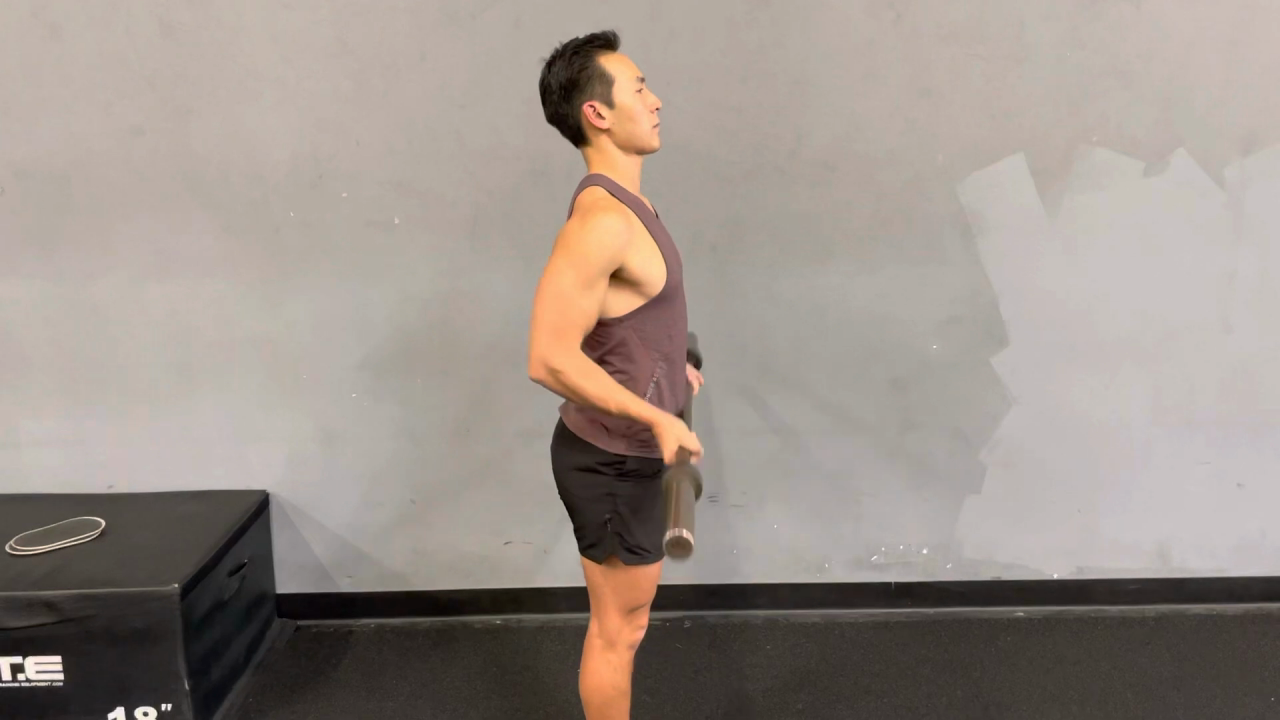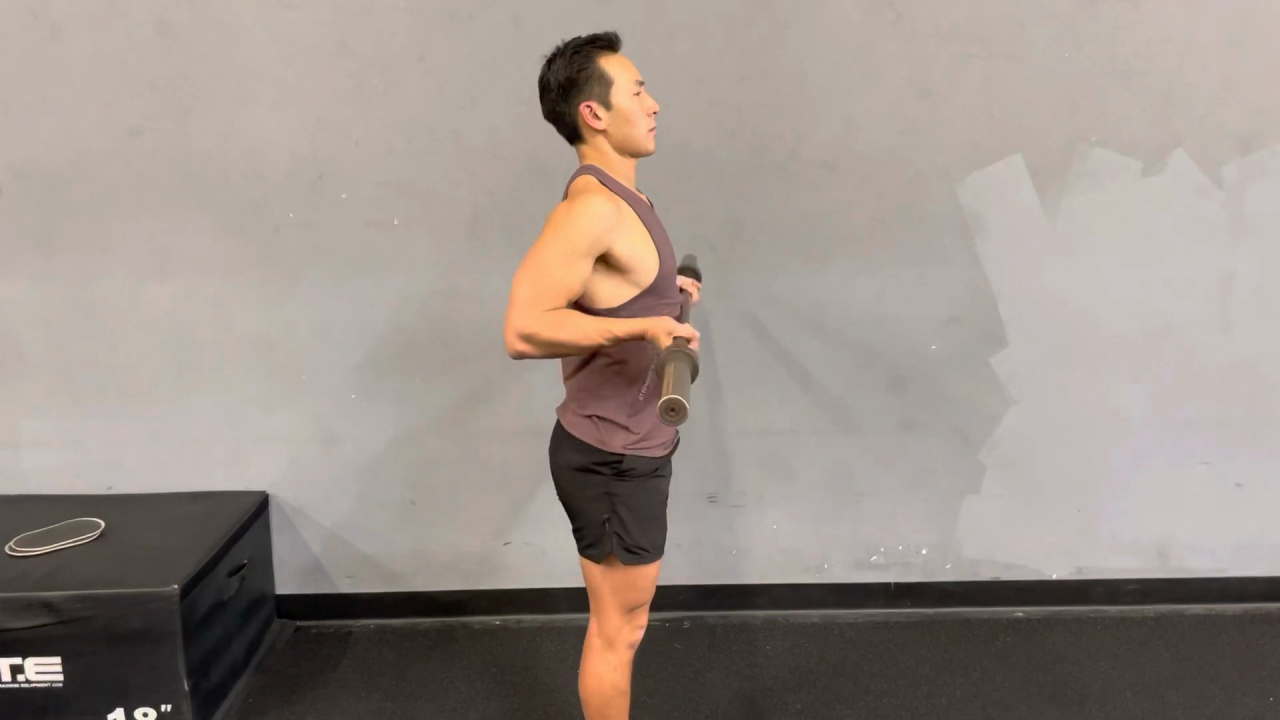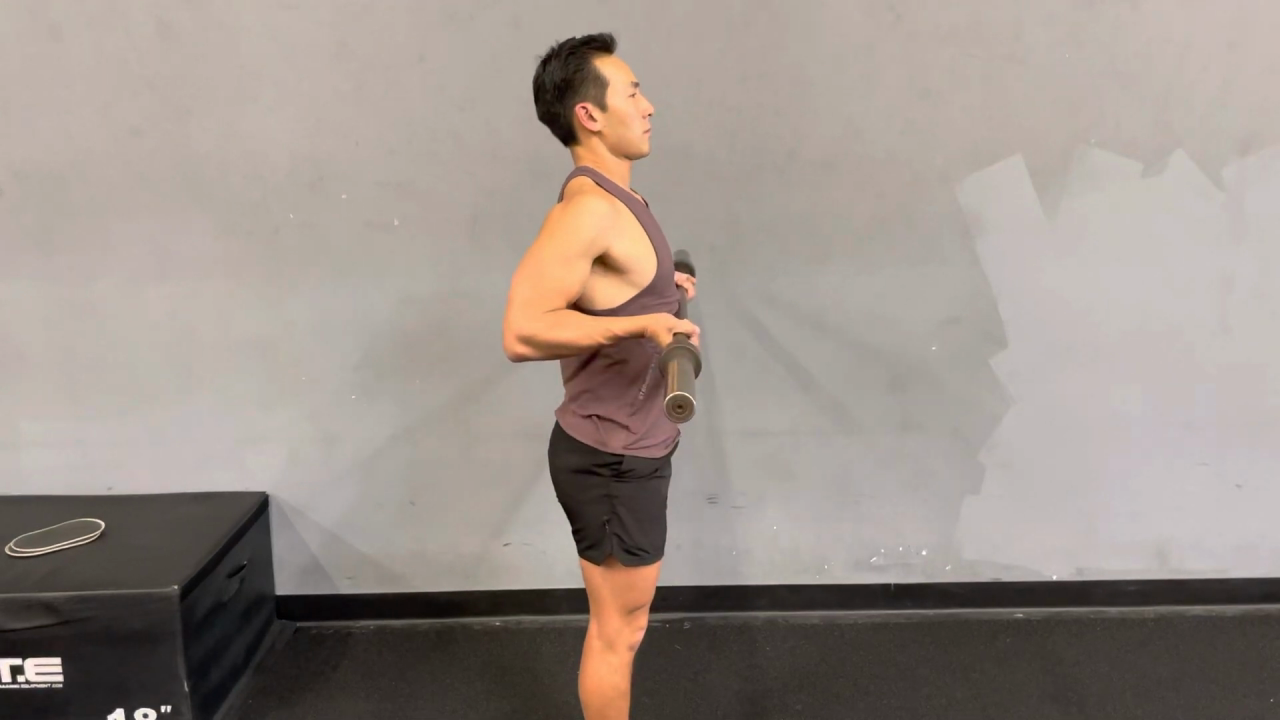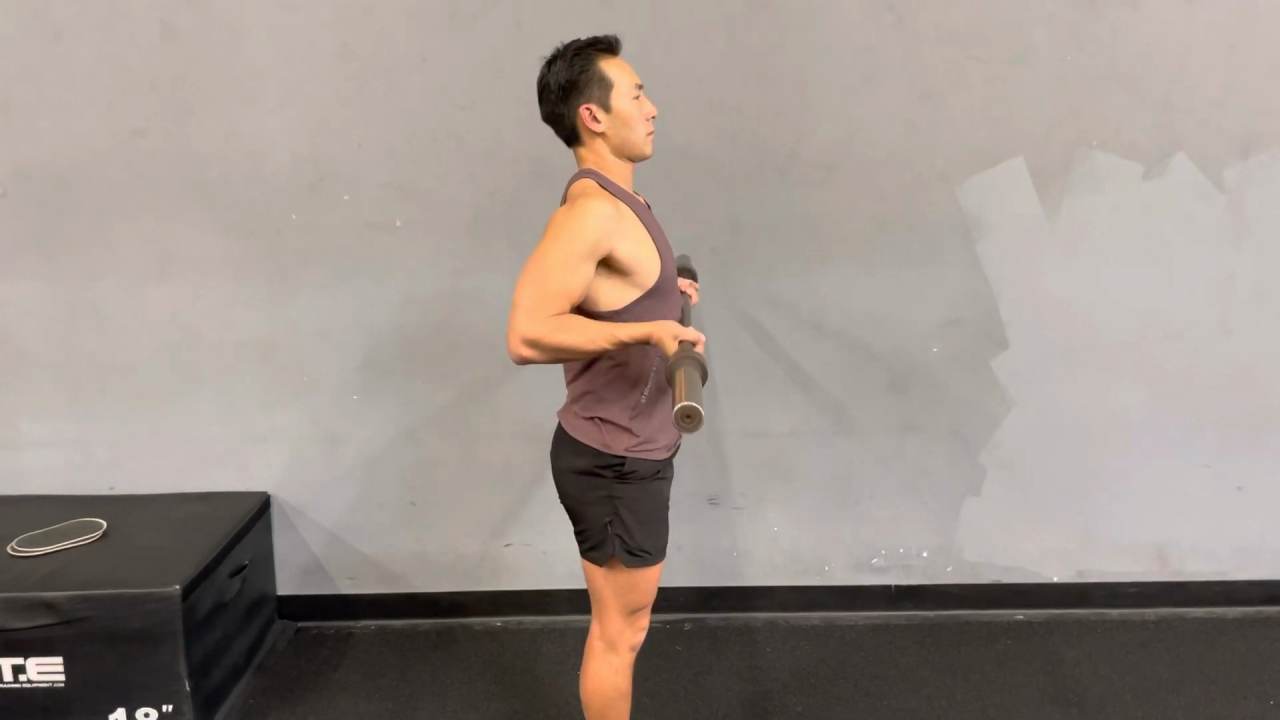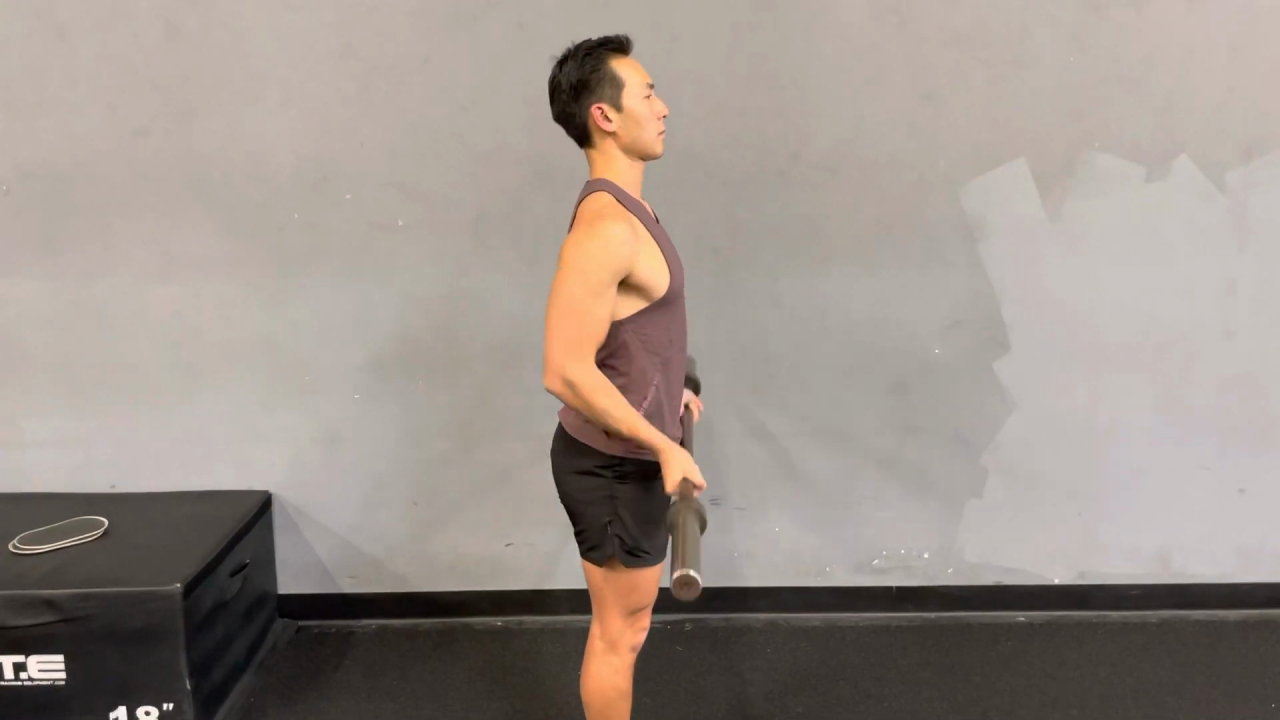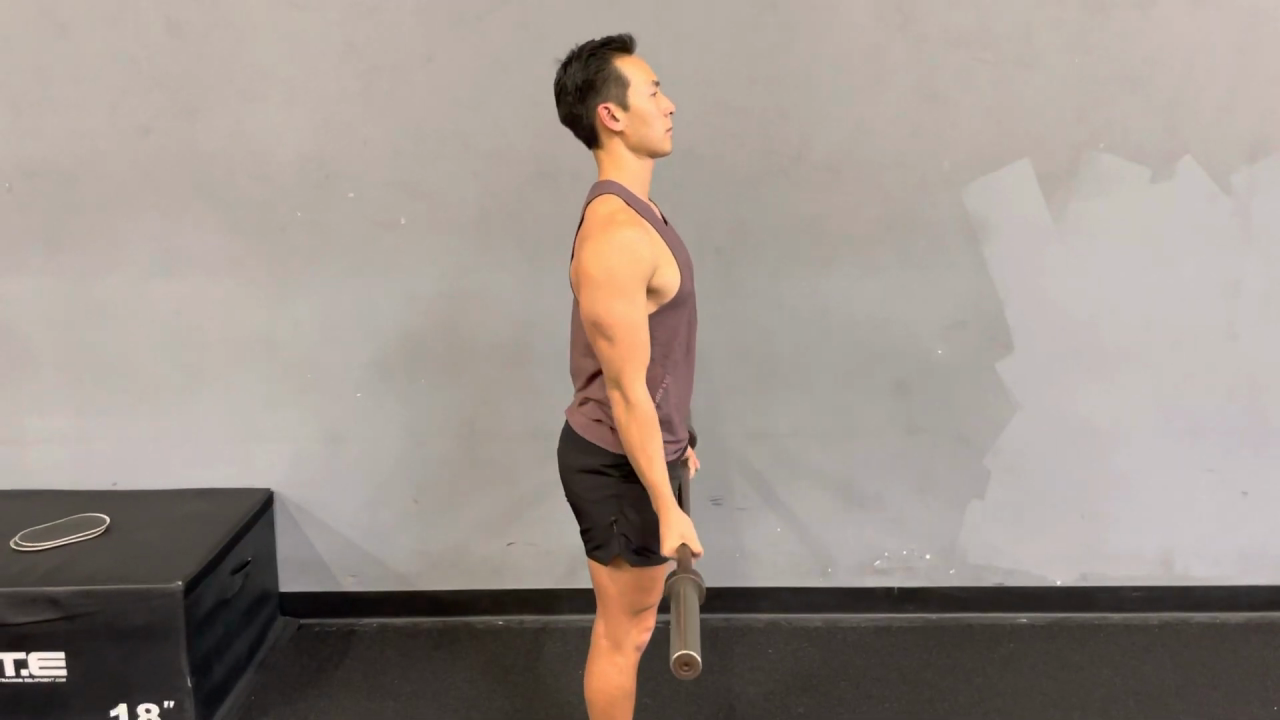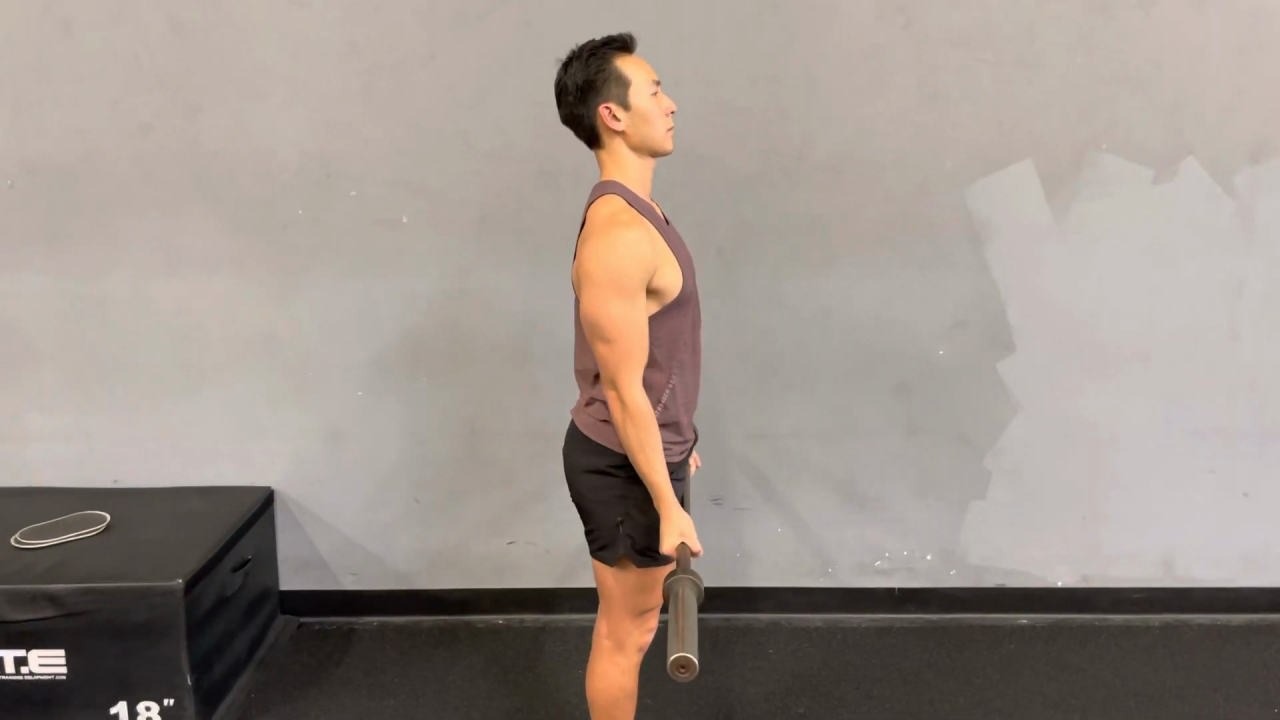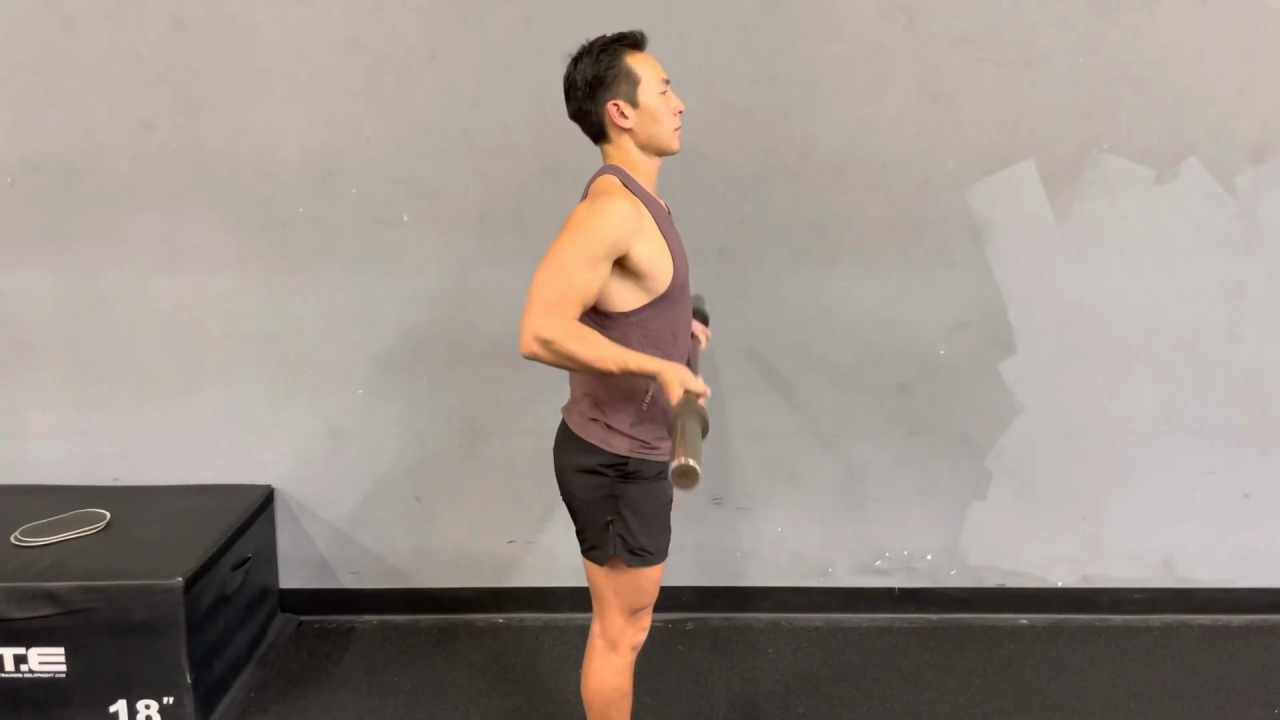
dt=0.5s
person 1, frame 1
left shoulder: (622, 206)
right shoulder: (602, 220)
right elbow: (549, 359)
left wrist: (670, 365)
right wrist: (658, 419)
left hip: (625, 451)
right hip: (613, 460)
left knee: (621, 623)
right knee: (618, 628)
person 1, frame 2
left shoulder: (618, 197)
right shoulder: (593, 206)
right elbow: (523, 328)
left wrist: (666, 289)
right wrist: (643, 326)
left hip: (627, 447)
right hip: (612, 456)
left knee: (621, 622)
right knee: (618, 628)
person 1, frame 3
left shoulder: (614, 198)
right shoulder: (589, 208)
right elbow: (523, 331)
left wrist: (661, 286)
right wrist: (642, 324)
left hip: (629, 447)
right hip: (611, 458)
left knee: (620, 625)
right knee: (618, 631)
person 1, frame 4
left shoulder: (616, 200)
right shoulder: (593, 210)
right elbow: (527, 334)
left wrist: (663, 290)
right wrist: (648, 330)
left hip: (629, 449)
right hip: (613, 458)
left knee: (621, 625)
right knee: (619, 631)
person 1, frame 5
left shoulder: (625, 209)
right shoulder: (607, 227)
right elbow: (566, 371)
left wrist: (670, 393)
right wrist: (663, 448)
left hip: (626, 453)
right hip: (614, 464)
left knee: (622, 624)
right knee: (621, 631)
person 1, frame 6
left shoulder: (632, 211)
right shoulder: (617, 233)
right elbow: (626, 390)
left wrist: (676, 442)
right wrist: (668, 508)
left hip: (635, 453)
right hip: (620, 464)
left knee: (626, 625)
right knee: (625, 631)
person 1, frame 7
left shoulder: (633, 211)
right shoulder: (619, 234)
right elbow: (622, 389)
left wrist: (678, 443)
right wrist: (669, 505)
left hip: (643, 455)
right hip: (626, 466)
left knee: (627, 625)
right knee: (628, 632)
person 1, frame 8
left shoulder: (635, 200)
right shoulder: (612, 207)
right elbow: (542, 332)
left wrist: (679, 328)
right wrist: (659, 369)
left hip: (630, 450)
right hip: (617, 458)
left knee: (623, 624)
right knee: (621, 630)
